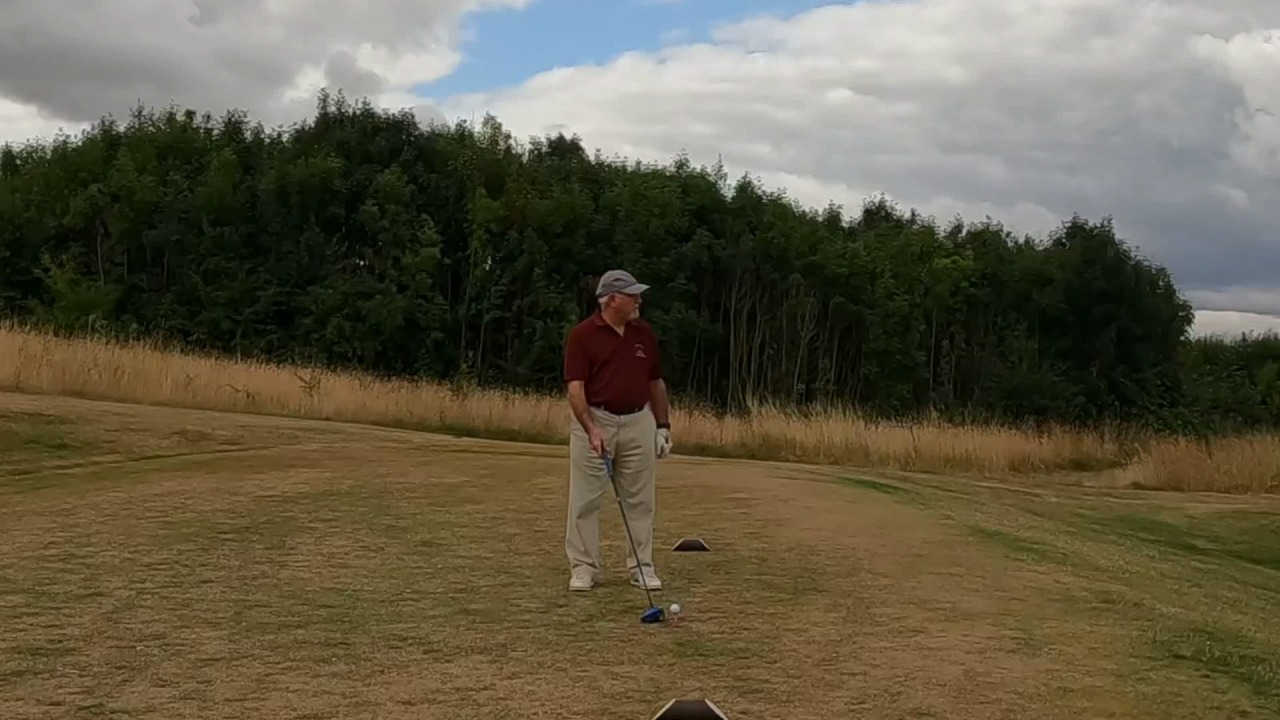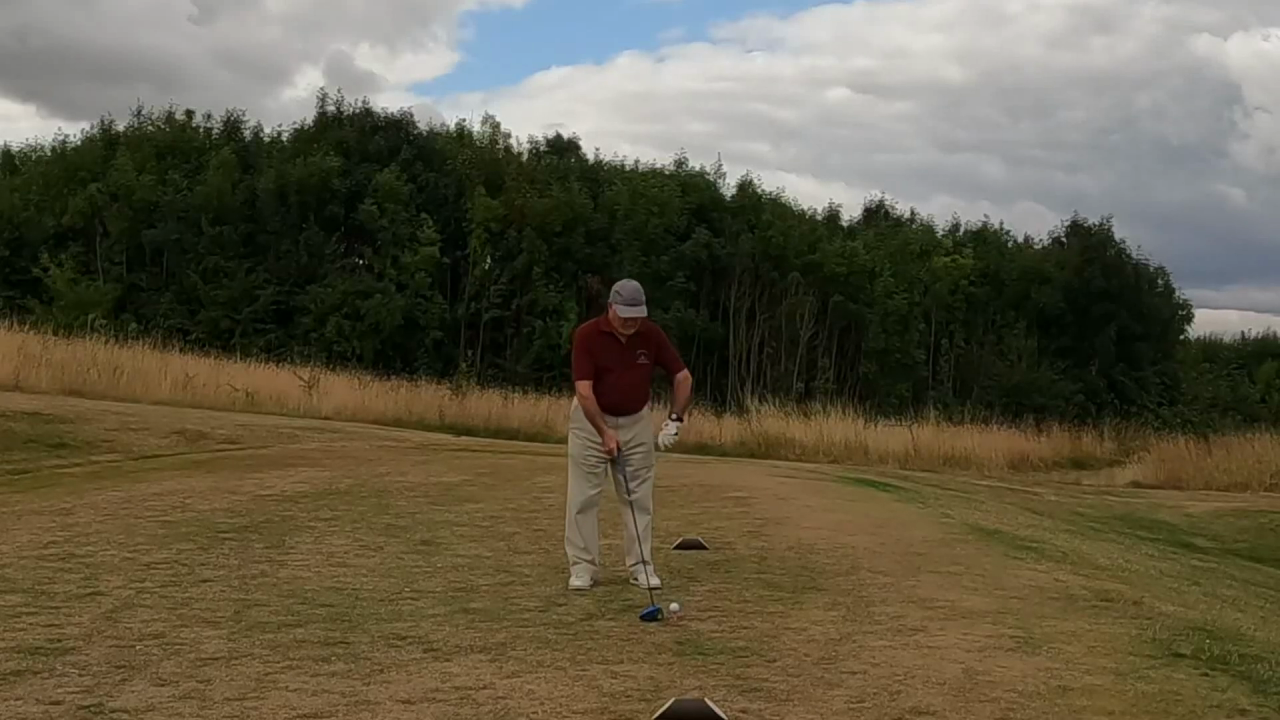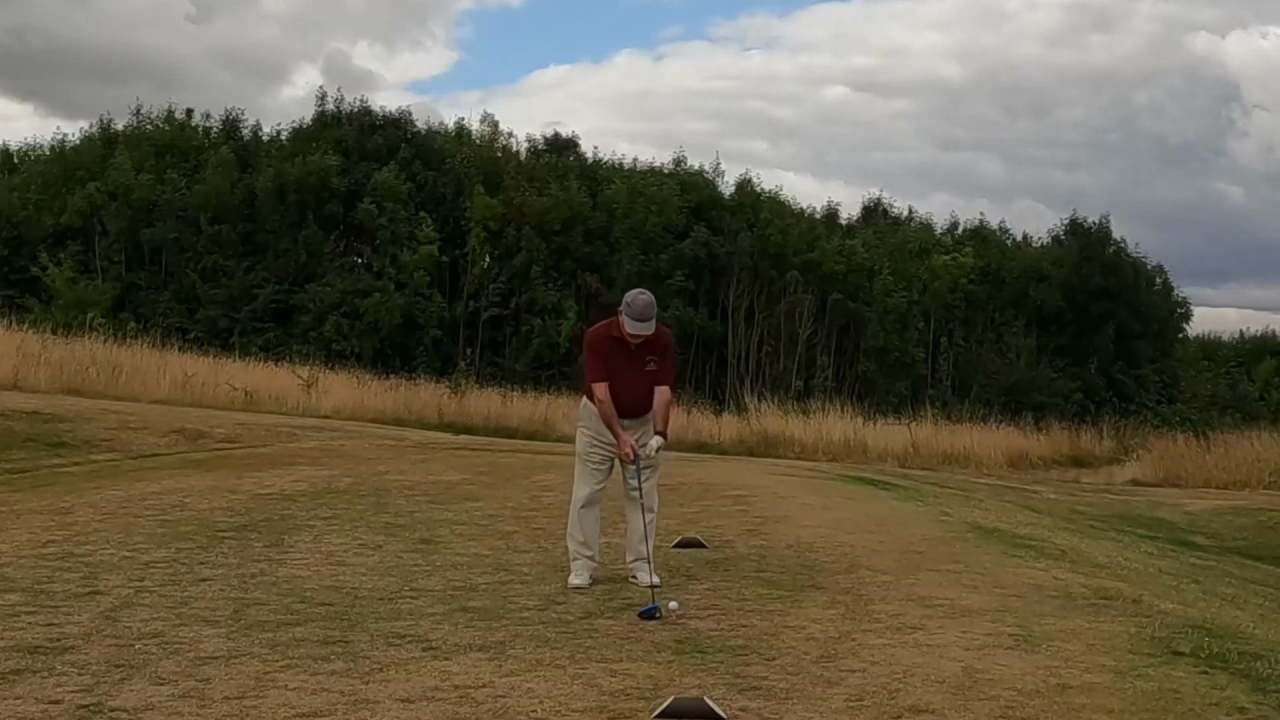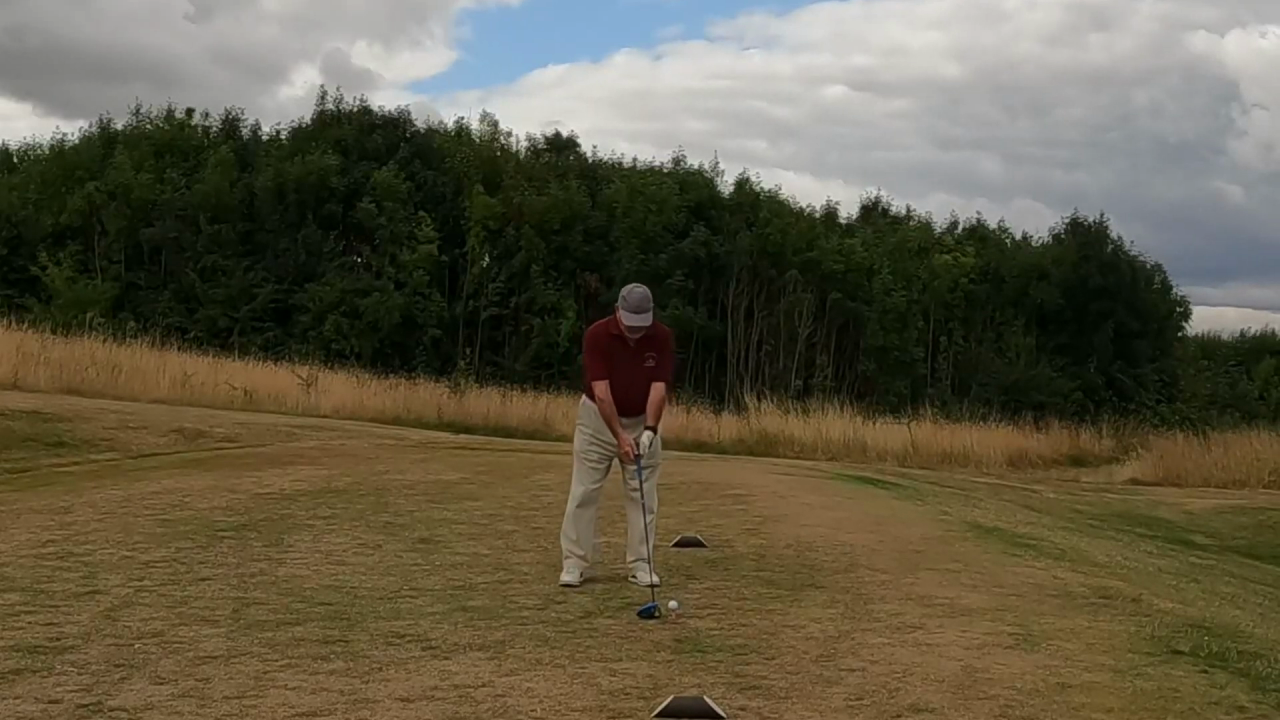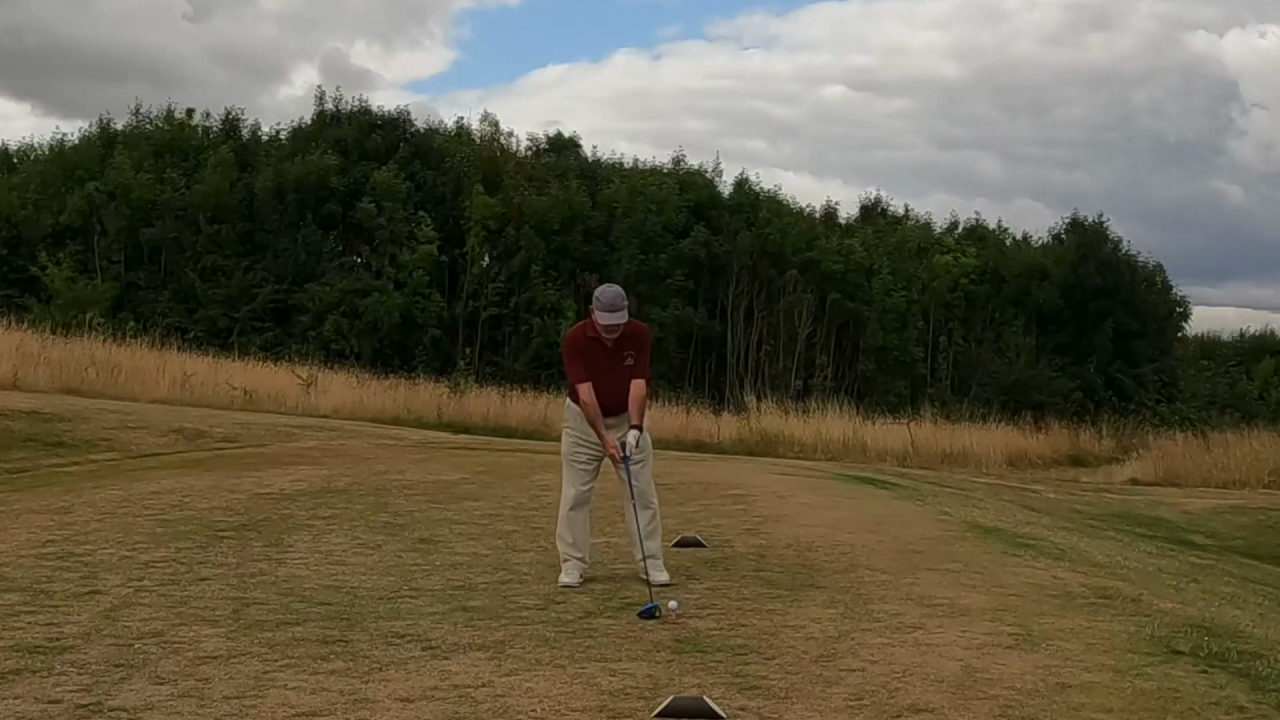
dt=0.4s
person 1, frame 1
left shoulder: (645, 333)
right shoulder: (582, 335)
left elbow: (656, 383)
right elbow: (575, 388)
left wrist: (663, 426)
right wrist: (591, 429)
left hip: (638, 423)
right hip: (595, 422)
left knee: (640, 500)
right knee: (585, 500)
left ankle: (642, 566)
right ankle: (584, 568)
person 1, frame 2
left shoulder: (652, 334)
right shoulder: (587, 334)
left elbow: (683, 377)
right elbow: (583, 390)
left wrist: (674, 420)
right wrist: (604, 433)
left hip: (636, 422)
right hip: (593, 422)
left knee: (639, 497)
right knee: (584, 497)
left ankle: (641, 565)
right ankle: (583, 566)
person 1, frame 3
left shoulder: (663, 339)
right shoulder: (597, 337)
left elbow: (663, 390)
right elbow: (600, 393)
left wrist: (659, 435)
right wrist: (619, 437)
left hip: (642, 422)
right hip: (598, 419)
left knee: (643, 496)
right knee: (587, 494)
left ankle: (640, 564)
right ankle: (582, 565)
person 1, frame 4
left shoulder: (662, 337)
right shoulder: (596, 335)
left elbow: (659, 387)
right elbow: (601, 391)
left wrist: (650, 430)
right wrist: (619, 435)
left hip: (641, 421)
right hip: (597, 418)
left knee: (643, 496)
right knee: (584, 492)
left ankle: (640, 564)
right ankle: (574, 563)
person 1, frame 5
left shoulder: (640, 334)
right shoulder: (575, 338)
left elbow: (638, 385)
right elbow: (585, 394)
left wrist: (635, 429)
right wrist: (604, 437)
left hip: (627, 419)
right hip: (583, 420)
left knee: (643, 492)
right knee: (576, 494)
left ankle: (651, 562)
right ankle: (572, 564)
